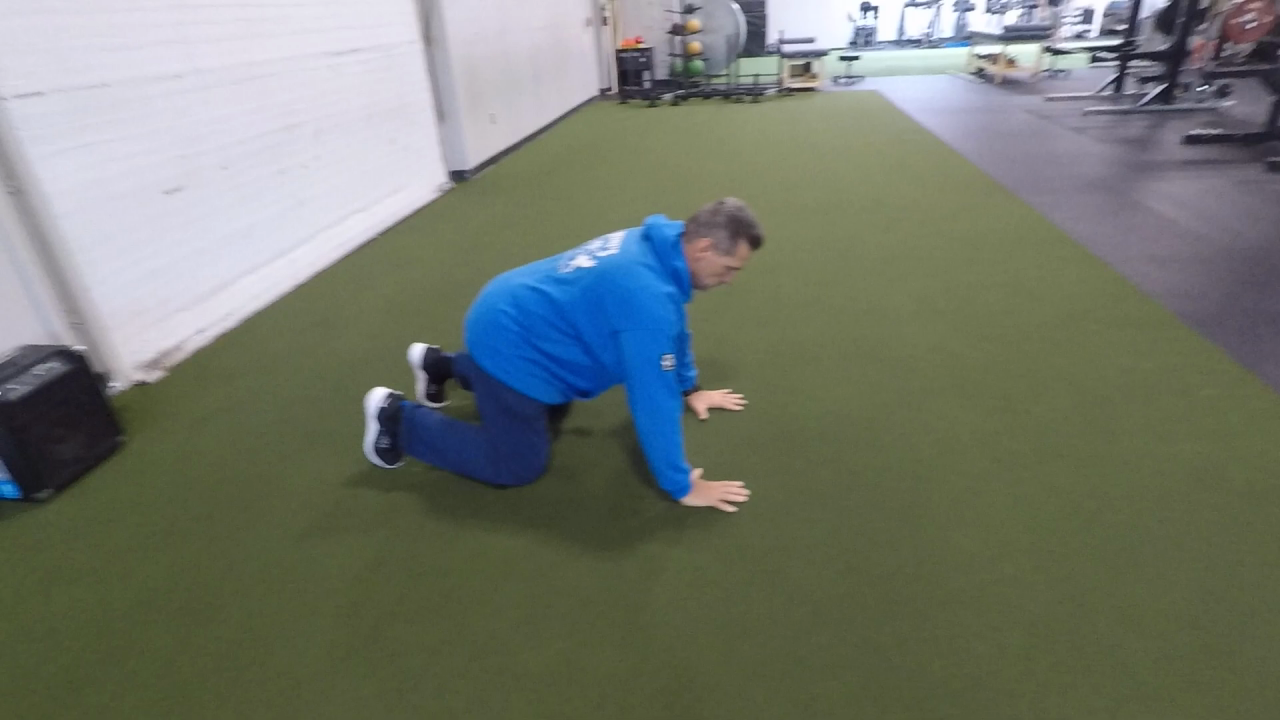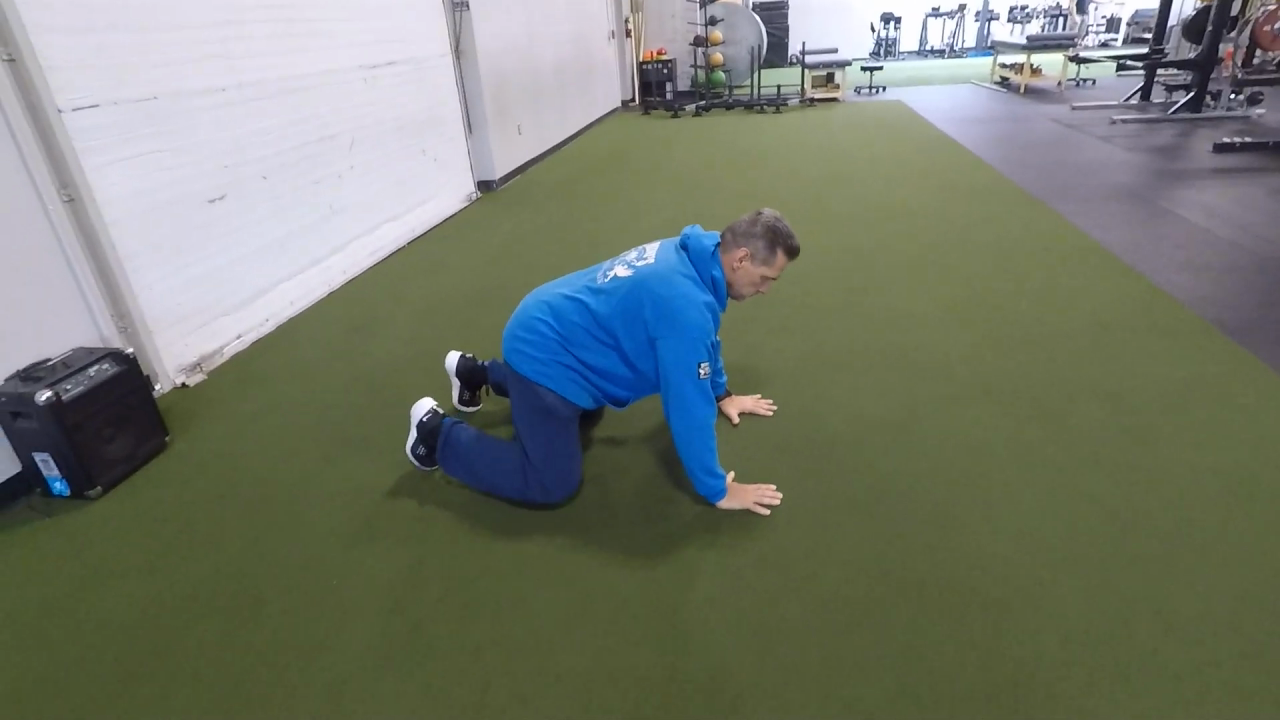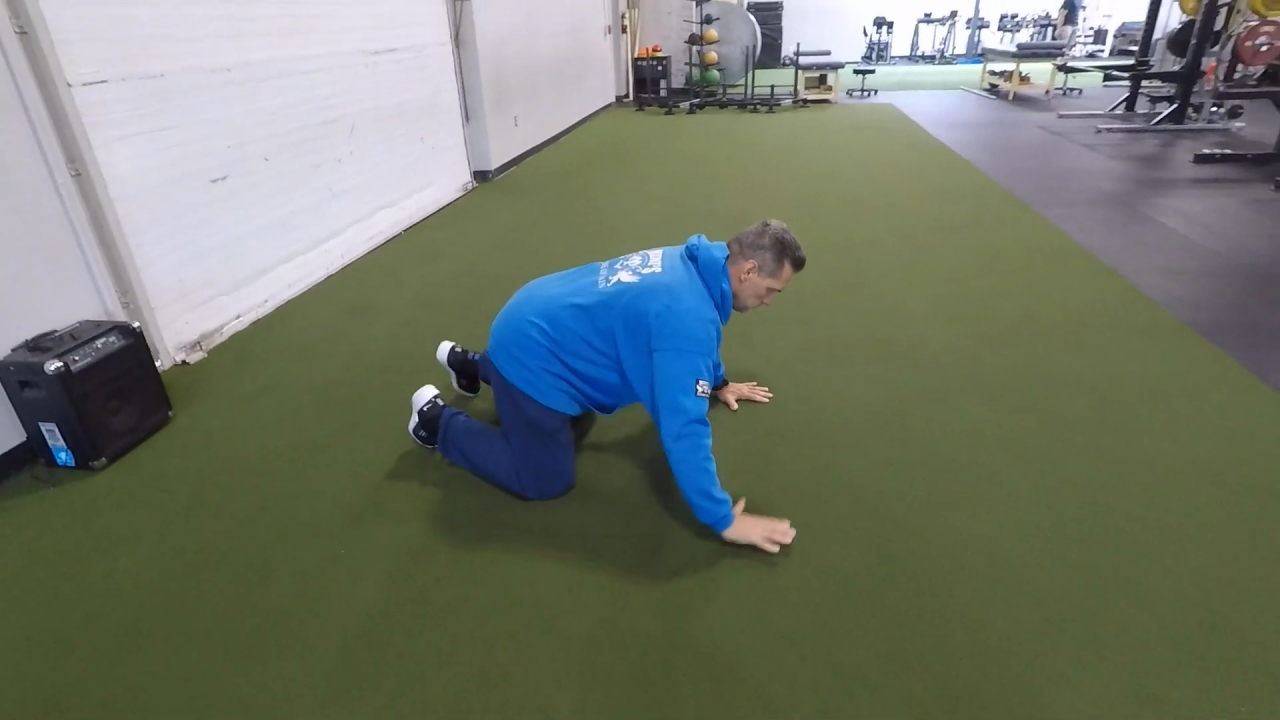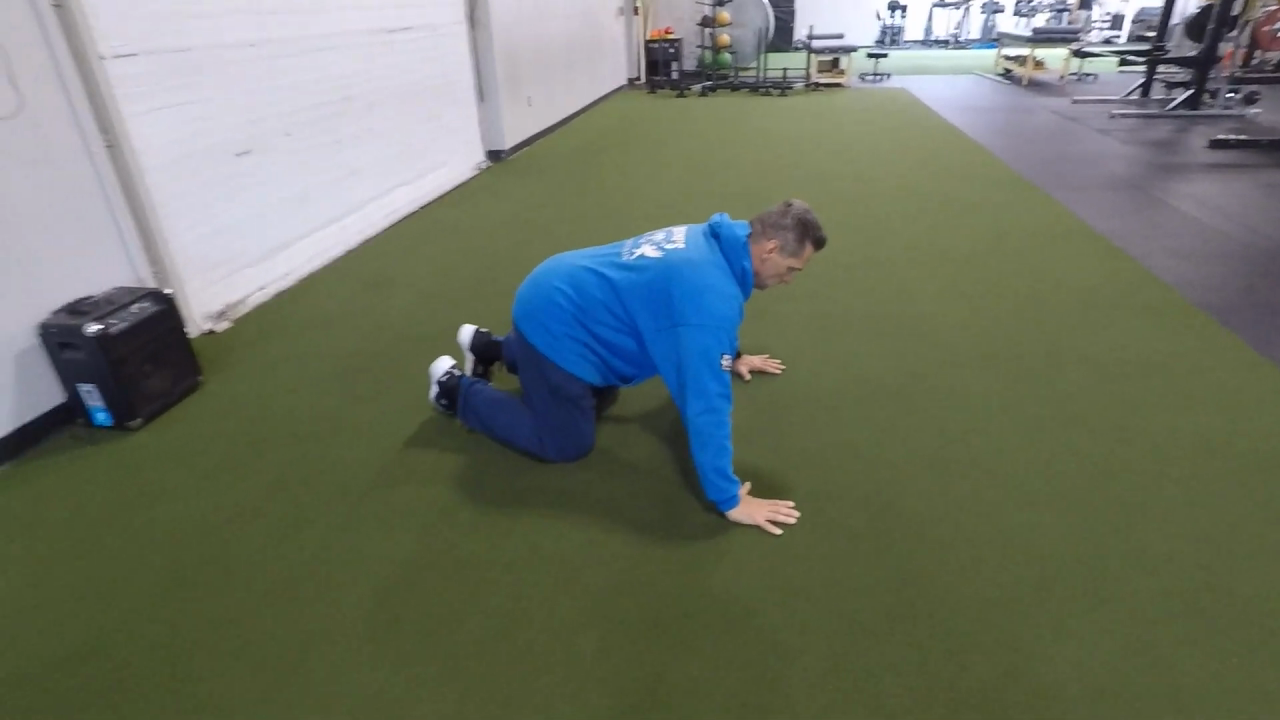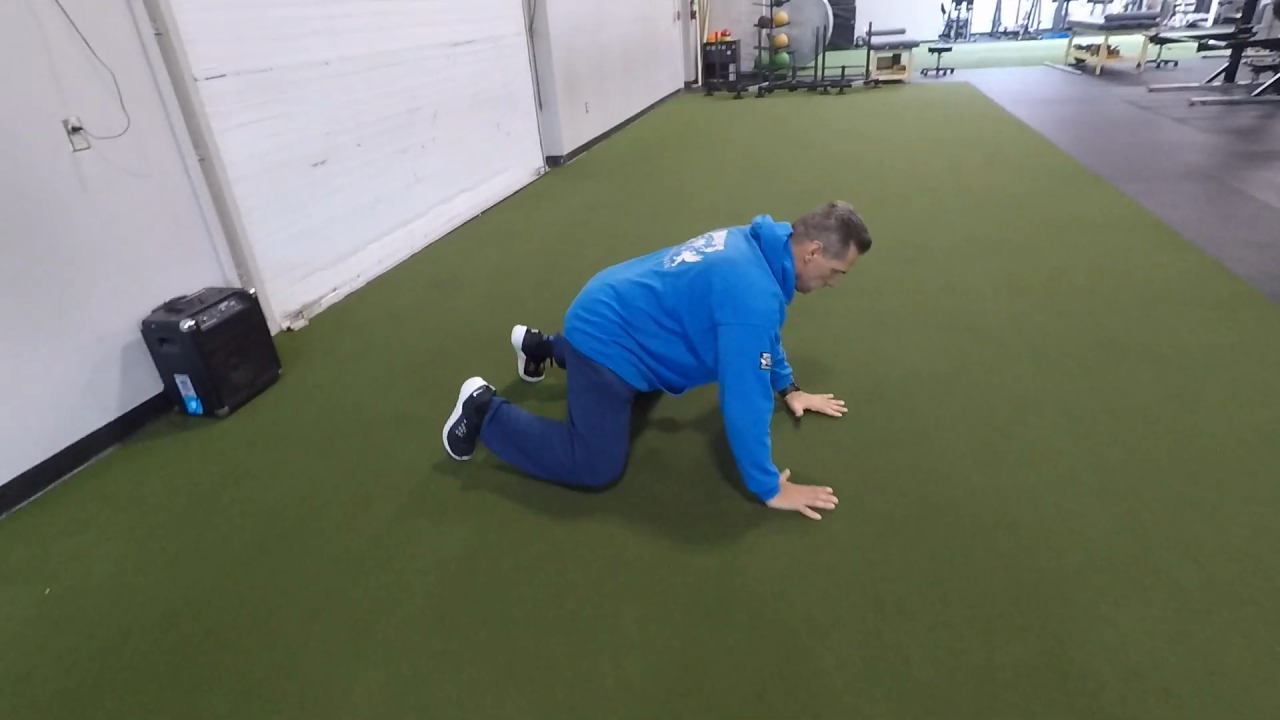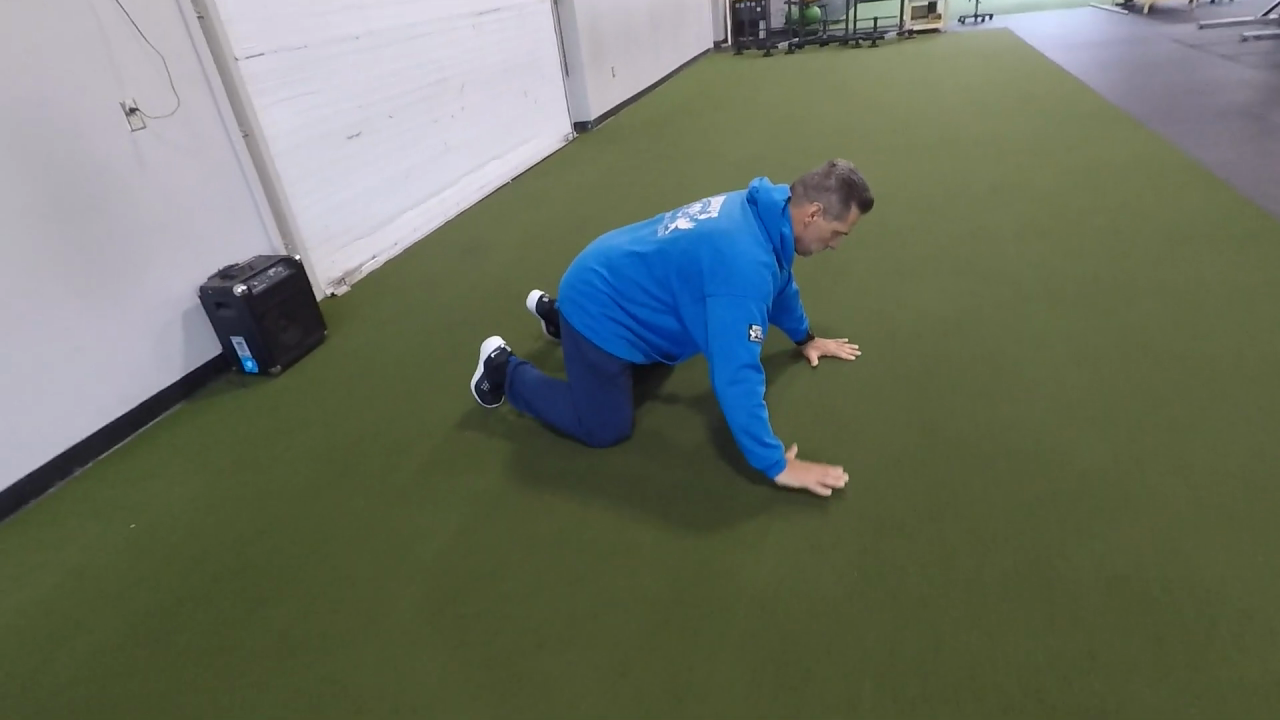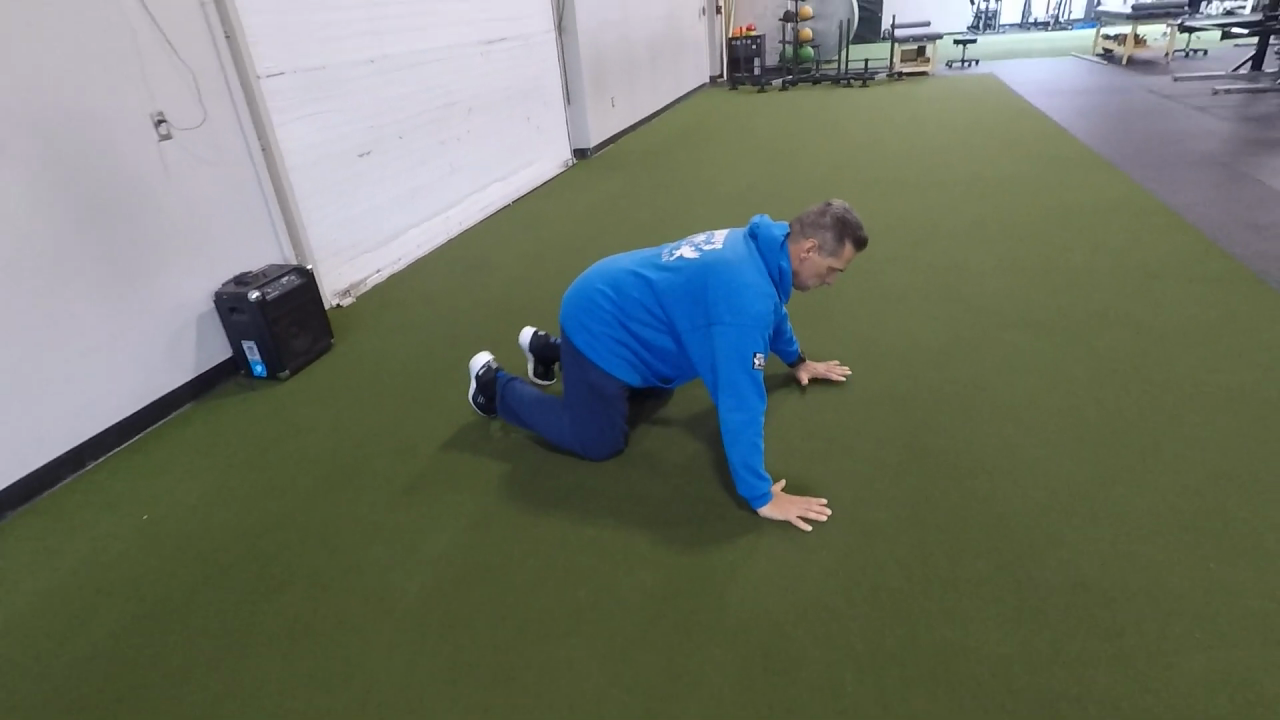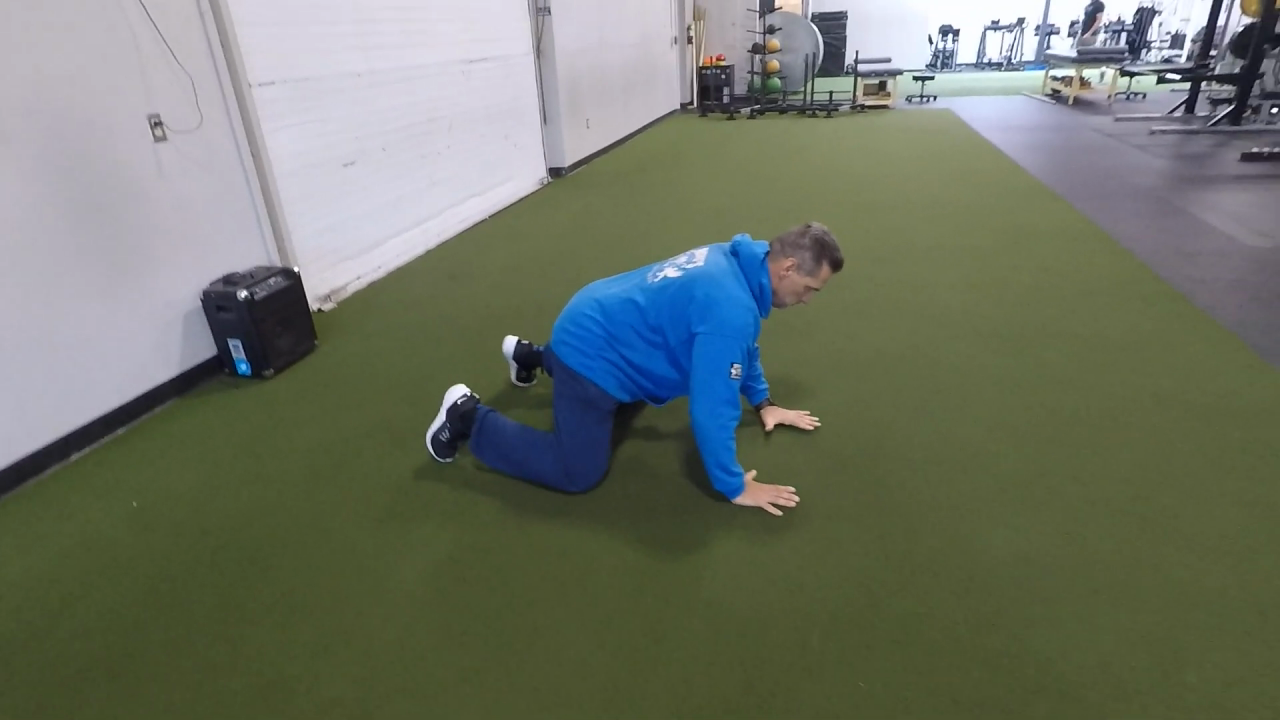
dt=0.5s
person 1, frame 1
left shoulder: (658, 246)
right shoulder: (648, 296)
left elbow: (673, 331)
right elbow: (655, 399)
left wrist: (689, 388)
right wrist: (682, 486)
left hip: (512, 316)
right hip: (507, 343)
left knee: (554, 410)
right knee: (522, 465)
left ankle: (443, 365)
right ankle: (399, 419)
person 1, frame 2
left shoulder: (696, 255)
right shoulder: (685, 303)
right elbow: (690, 407)
left wrist: (721, 393)
right wrist: (717, 490)
left hip: (547, 326)
right hip: (544, 353)
left knee: (586, 413)
right knee: (553, 484)
left ankle: (477, 372)
right ankle: (437, 434)
person 1, frame 3
left shoulder: (694, 264)
right shoulder: (689, 316)
right elbow: (683, 429)
left wrist: (718, 383)
right wrist: (725, 520)
left hip: (533, 323)
right hip: (530, 354)
left knee: (574, 424)
right knee: (547, 481)
left ankle: (472, 364)
right ankle: (437, 421)
person 1, frame 4
left shoulder: (714, 241)
right shoulder: (713, 295)
right elbow: (706, 403)
left wrist: (730, 356)
right wrist: (729, 499)
left hip: (556, 292)
right hip: (555, 322)
left knee: (599, 395)
right knee: (568, 443)
left ankle: (491, 348)
right ankle: (456, 388)
person 1, frame 5
left shoulder: (759, 244)
right shoulder: (755, 295)
right elbow: (747, 401)
left wrist: (788, 388)
right wrist: (769, 488)
left hip: (609, 314)
right hip: (606, 339)
left knee: (642, 398)
right knee: (594, 468)
left ankle: (542, 346)
right ankle: (485, 411)
person 1, frame 6
left shoulder: (763, 210)
right shoulder: (745, 262)
left elbow: (779, 281)
right elbow: (736, 376)
left wrist: (805, 338)
right wrist: (777, 465)
left hip: (611, 280)
right hip: (598, 309)
left knee: (660, 361)
right knee: (606, 428)
left ankle: (555, 312)
right ankle: (505, 369)
person 1, frame 7
left shoulder: (761, 247)
right shoulder: (748, 294)
right elbow: (740, 403)
left wrist: (797, 361)
right wrist: (761, 496)
left hip: (611, 299)
right hip: (598, 325)
left knee: (652, 392)
right knee: (599, 442)
left ankle: (548, 348)
right ankle: (495, 384)
person 1, frame 8
left shoulder: (737, 263)
right shoulder: (731, 308)
left elbow: (742, 347)
right elbow: (714, 408)
left wrist: (763, 403)
right wrist: (733, 487)
left hip: (596, 323)
right hip: (590, 351)
left knee: (631, 399)
right knee: (578, 473)
left ankle: (533, 355)
right ankle: (468, 417)
